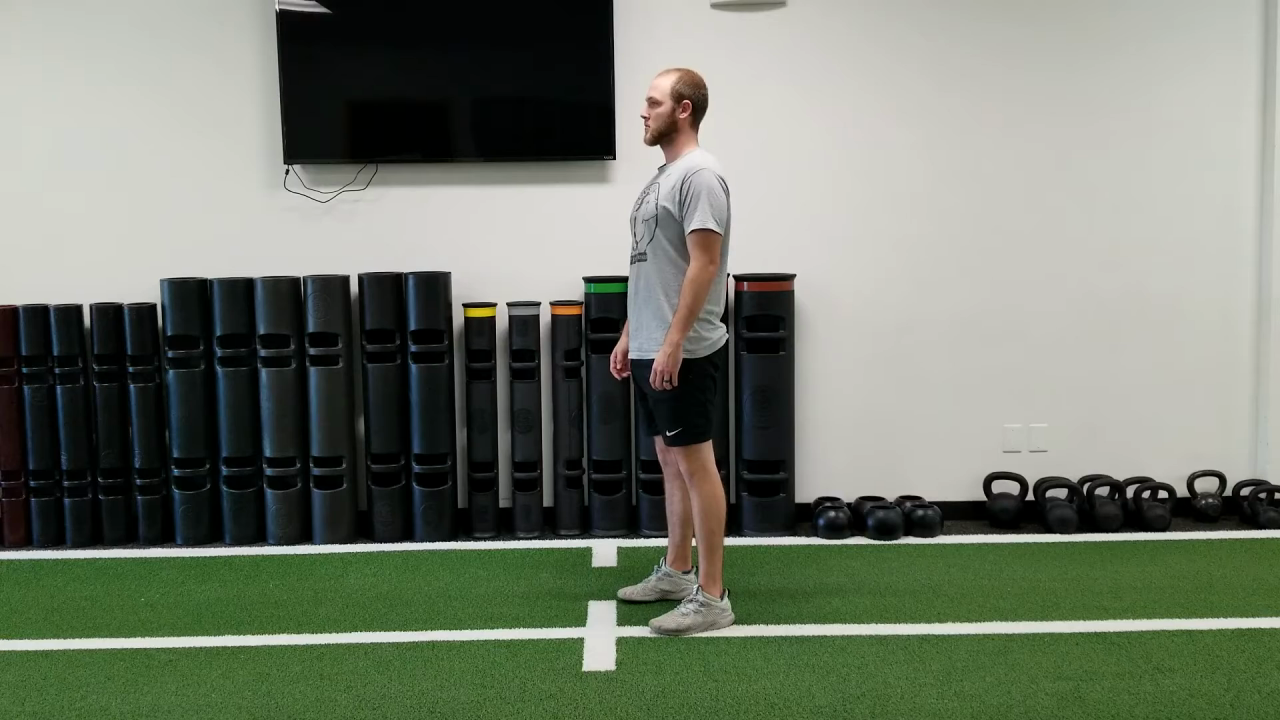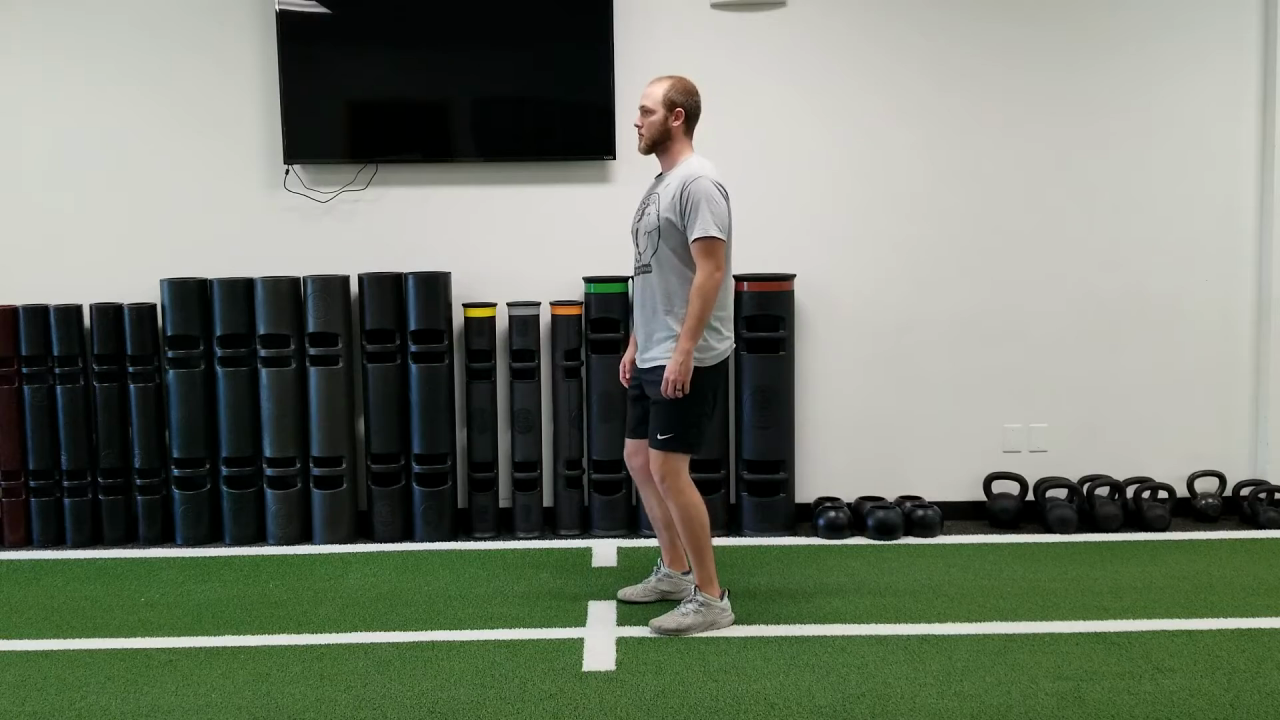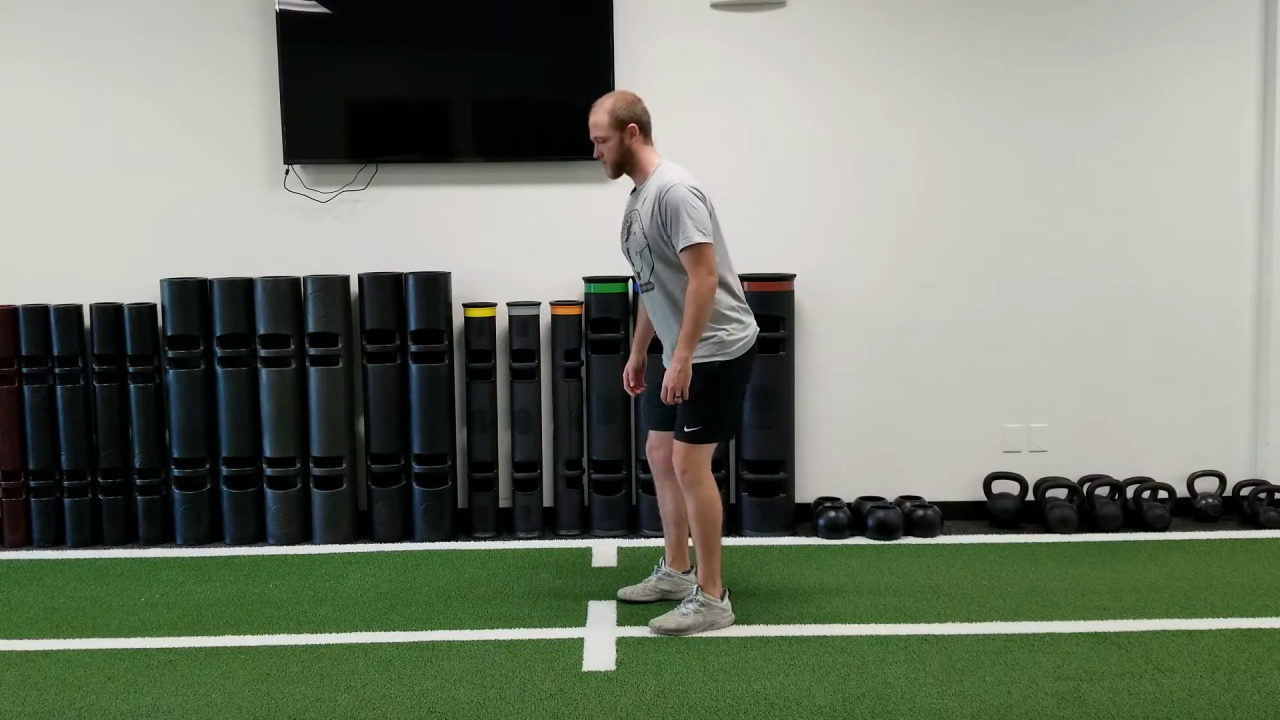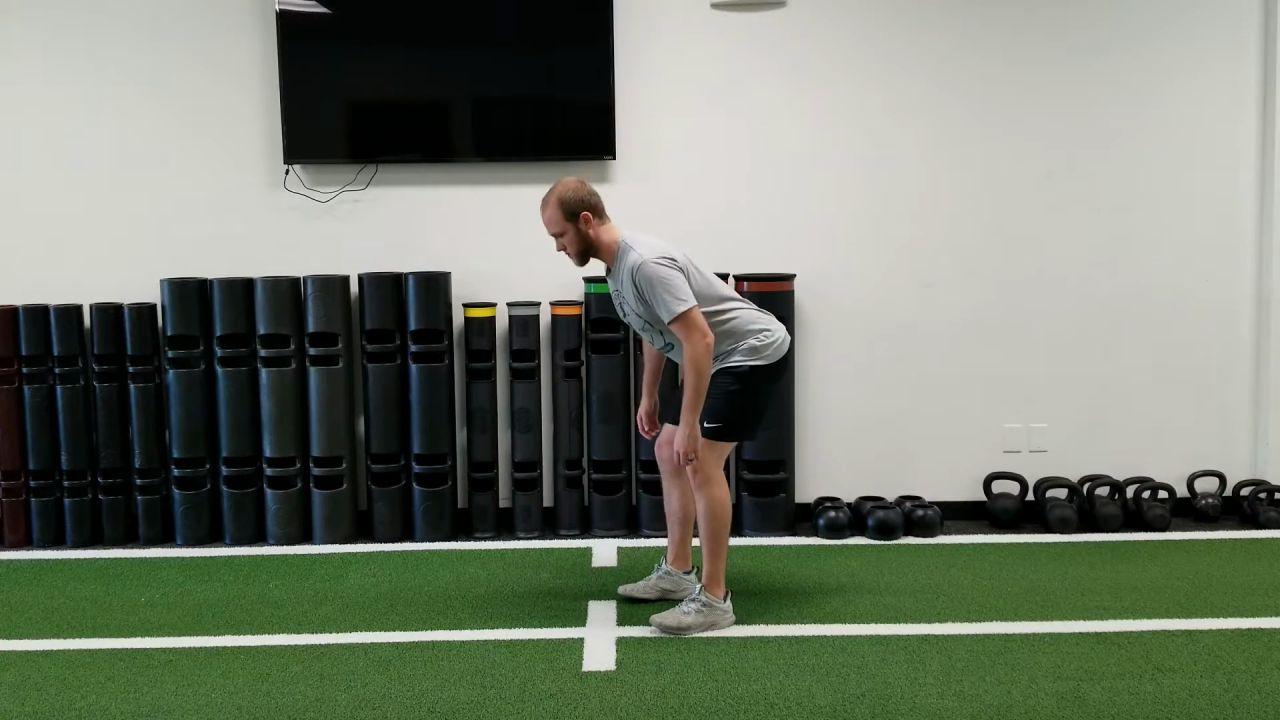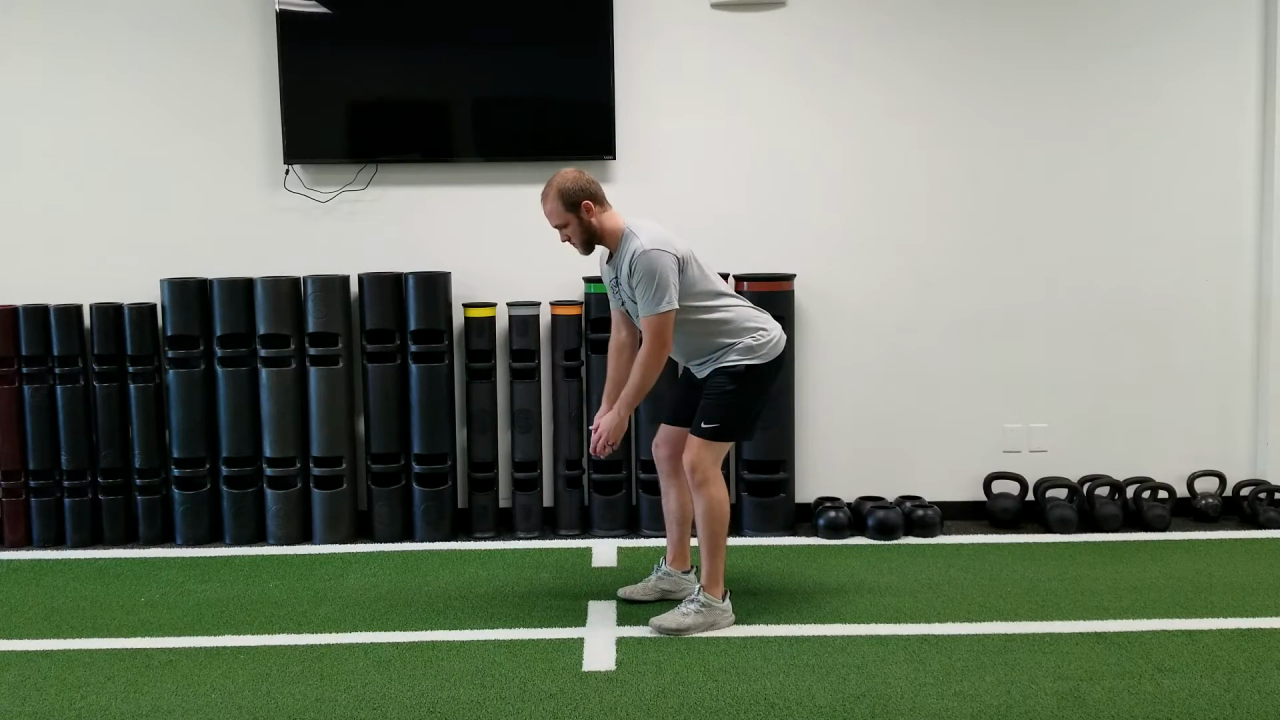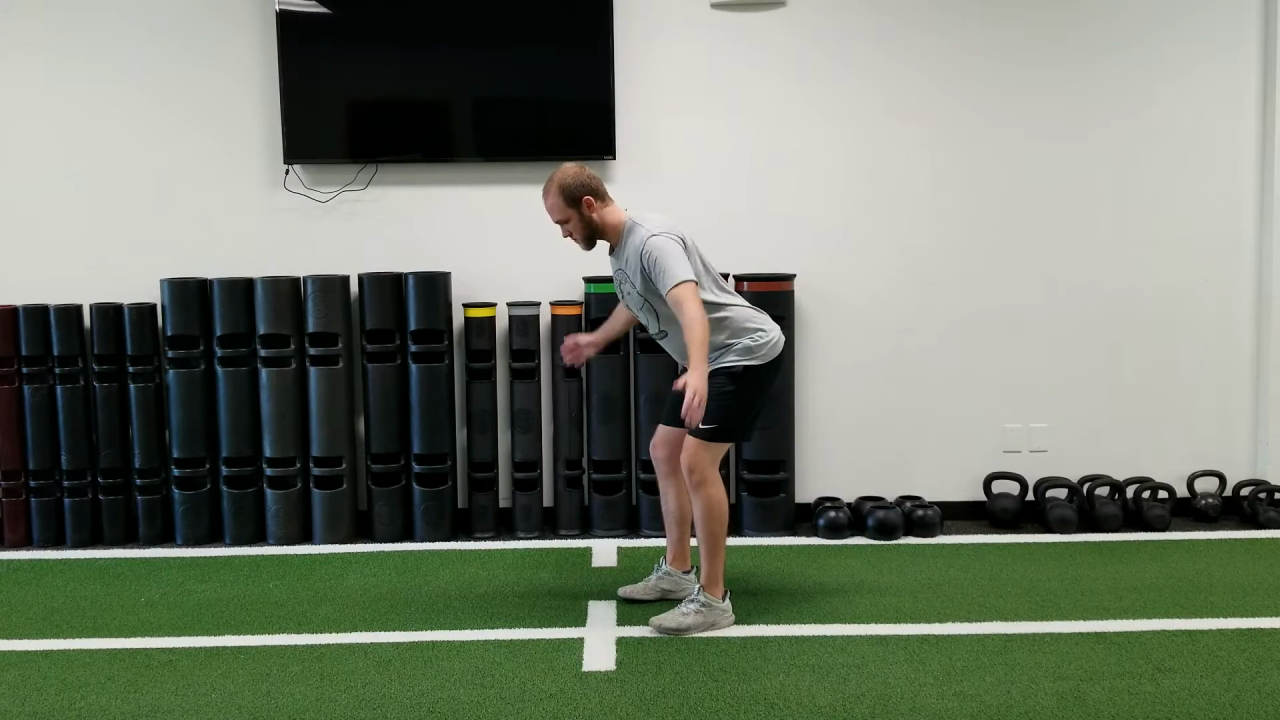
dt=0.7s
person 1, frame 1
left shoulder: (699, 174)
right shoulder: (665, 176)
left elbow: (703, 265)
left wrist: (673, 344)
right wrist: (629, 337)
left hip: (683, 353)
right hip: (652, 350)
left knee: (694, 465)
right knee: (670, 462)
left ankle: (711, 596)
right ankle: (675, 570)
person 1, frame 2
left shoulder: (697, 182)
right shoulder: (660, 184)
left elbow: (710, 271)
left wrist: (684, 352)
right wrist: (634, 346)
left hip: (686, 361)
right hip: (653, 357)
left knee: (668, 471)
right knee: (639, 460)
left ankle: (710, 597)
right ankle: (674, 571)
person 1, frame 3
left shoulder: (673, 189)
right shoulder: (641, 195)
left elbow: (703, 276)
left wrist: (683, 358)
right wrist: (637, 352)
left hip: (715, 350)
right hip: (684, 351)
left knee: (689, 464)
right knee: (660, 456)
left ankle: (712, 597)
right ankle: (676, 571)
person 1, frame 4
left shoulder: (645, 264)
right shoulder: (618, 264)
left elbow: (699, 341)
right elbow: (656, 332)
left wrist: (689, 424)
right wrist: (650, 396)
left hip: (753, 352)
right hip: (720, 356)
left knee: (700, 463)
right knee: (668, 454)
left ankle: (713, 599)
right ankle: (677, 572)
person 1, frame 5
left shoulder: (647, 253)
right shoulder: (612, 258)
left elbow: (657, 347)
right elbow: (624, 336)
left wrist: (621, 415)
right wrist: (605, 407)
left hip: (749, 352)
right hip: (710, 357)
left knee: (698, 463)
right knee: (666, 452)
left ankle: (713, 598)
right ankle: (677, 571)
person 1, frame 6
left shoulder: (651, 241)
right shoulder: (619, 249)
left elbow: (691, 308)
right elbow: (636, 305)
left wrist: (698, 375)
right wrist: (596, 341)
left hip: (747, 352)
right hip: (713, 356)
left knee: (697, 463)
right knee: (664, 453)
left ankle: (713, 598)
right ankle: (676, 572)
